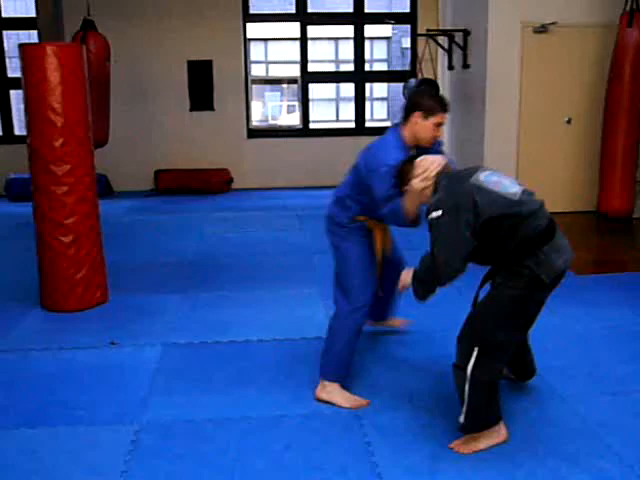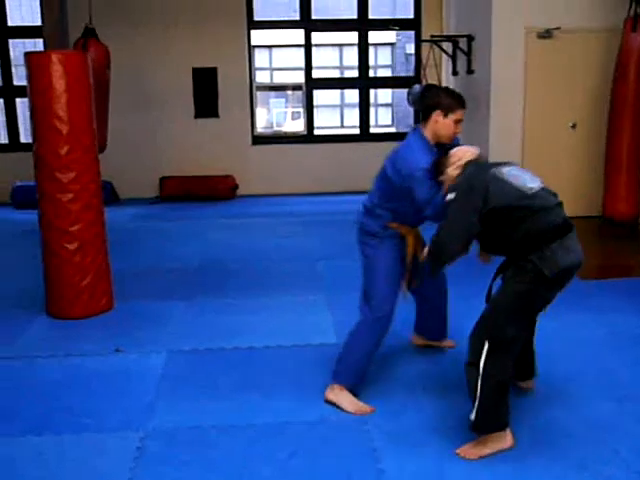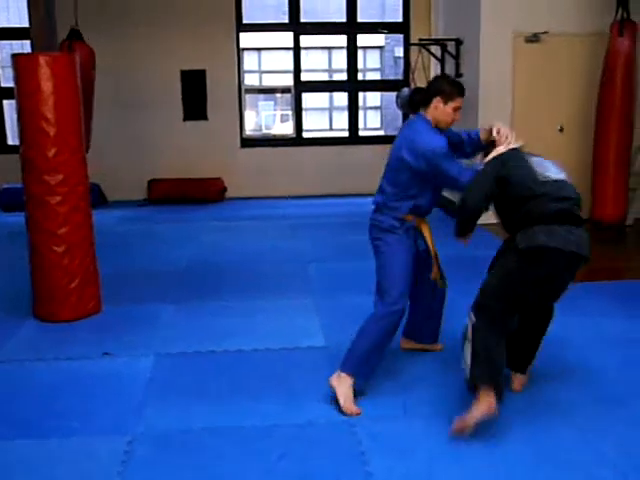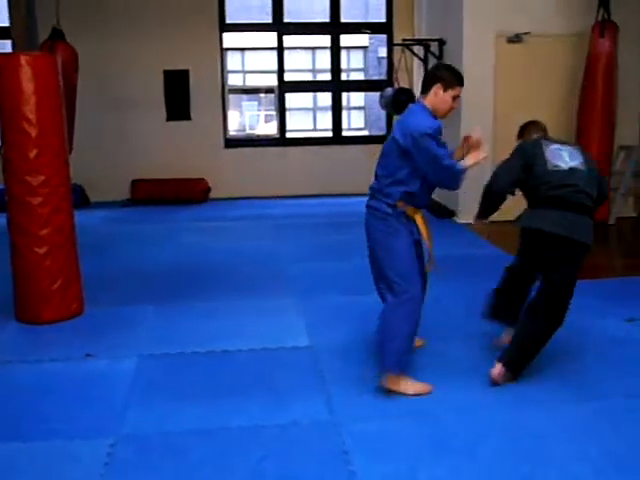
dt=0.2s
person 1, frame 1
left shoulder: (421, 145)
right shoulder: (386, 160)
left elbow: (444, 167)
right elbow: (399, 217)
right wrist: (415, 191)
left hip: (370, 222)
right hip: (350, 225)
left knee: (392, 268)
right knee: (355, 301)
left ankle: (378, 316)
right ankle: (329, 383)
person 1, frame 2
left shoulder: (432, 143)
right shoulder: (414, 163)
left elbow: (460, 155)
right elbow: (437, 211)
left wrist: (466, 159)
left hip: (399, 231)
right hip: (381, 235)
left knee: (432, 280)
right knee: (378, 309)
left ankle: (427, 334)
right ankle: (340, 386)
person 1, frame 3
left shoulder: (420, 129)
right shoulder: (424, 143)
left elbow: (458, 144)
right elbow: (464, 182)
left wrist: (486, 134)
left hip: (406, 225)
right hip: (393, 228)
left knee: (429, 280)
right knee: (393, 303)
left ankle: (417, 337)
right ankle: (346, 376)
person 1, frame 4
left shoulder: (424, 123)
right shoulder: (419, 127)
left elbow: (433, 168)
right elbow: (446, 174)
left wrist: (464, 148)
right wrist: (469, 161)
left hip: (402, 216)
right hip: (389, 218)
left knee: (415, 280)
right knee: (405, 290)
left ankle: (400, 335)
right ankle: (394, 373)
person 2, frame 1
left shoulder: (448, 199)
right shoulder: (470, 175)
left elbow: (445, 263)
left wrist: (417, 280)
right wrist: (467, 256)
left hip: (533, 264)
right hip: (552, 247)
left knee: (480, 339)
right knee: (508, 317)
left ankle: (487, 427)
right ankle: (521, 370)
person 2, frame 2
left shoulder: (466, 185)
right shoulder: (503, 170)
left elbow: (452, 241)
left wrist: (431, 257)
right wrist: (497, 245)
left hip: (541, 260)
right hip: (567, 249)
left knee: (493, 336)
right knee: (520, 310)
left ankle: (496, 433)
right ankle: (524, 374)
person 2, frame 3
left shoulder: (498, 167)
right shoulder: (546, 165)
left elbow: (472, 201)
left wrist: (462, 230)
left hip: (537, 242)
right hip: (574, 243)
left knee: (487, 313)
right knee: (539, 309)
left ankle: (485, 394)
right ankle: (519, 372)
person 2, frame 4
left shoulder: (525, 151)
right shoulder: (578, 153)
left elbow: (500, 184)
right elbow: (600, 193)
left wrist: (483, 213)
left hip: (540, 224)
right hip: (578, 229)
left knee: (521, 274)
right knee: (552, 299)
left ankle: (510, 325)
right ankle: (508, 366)
